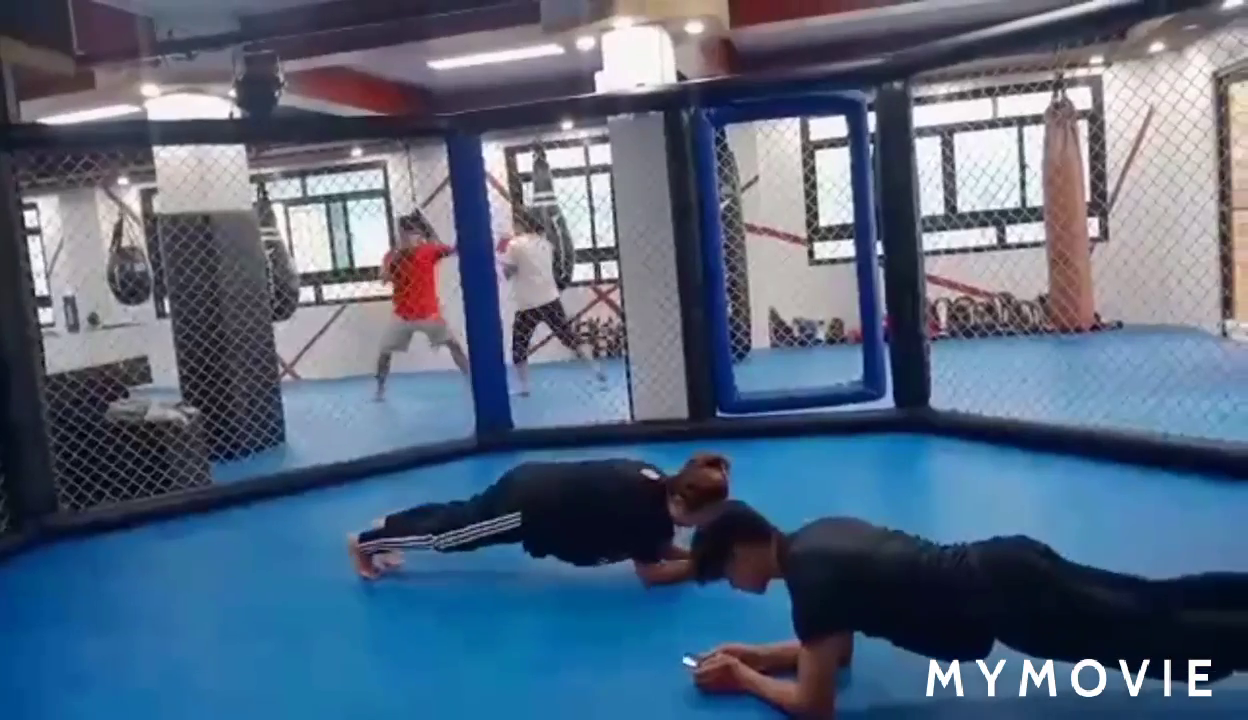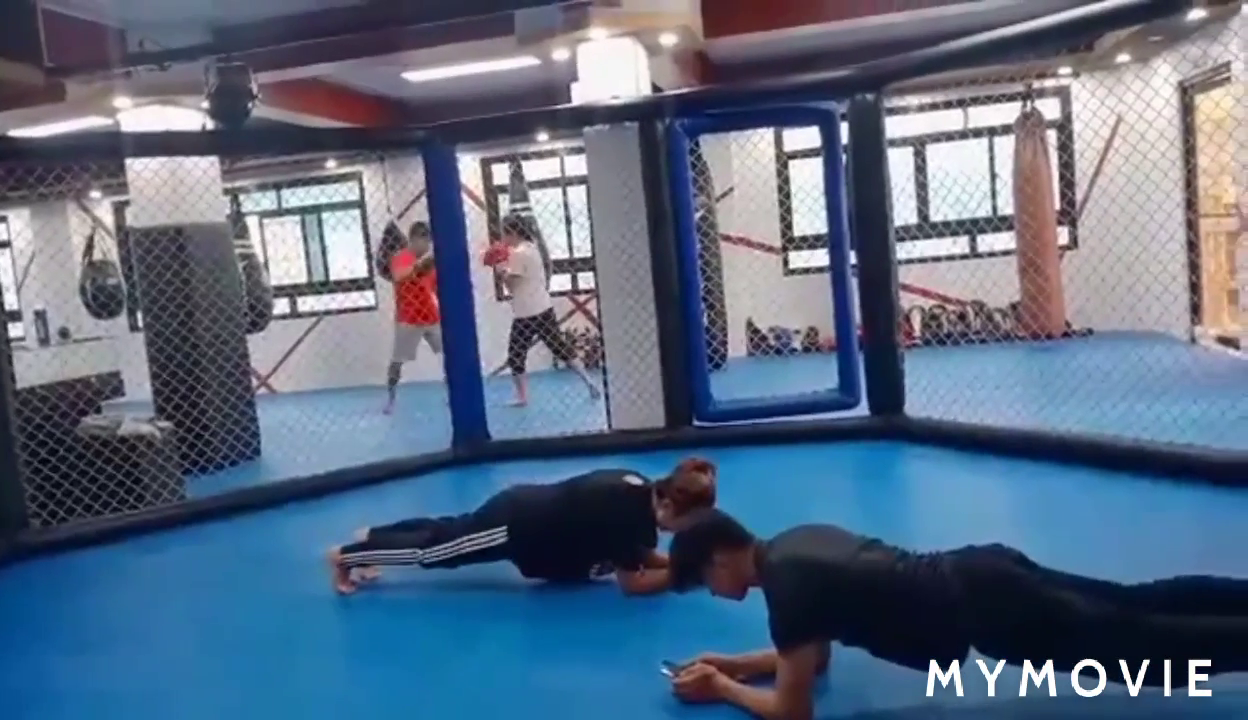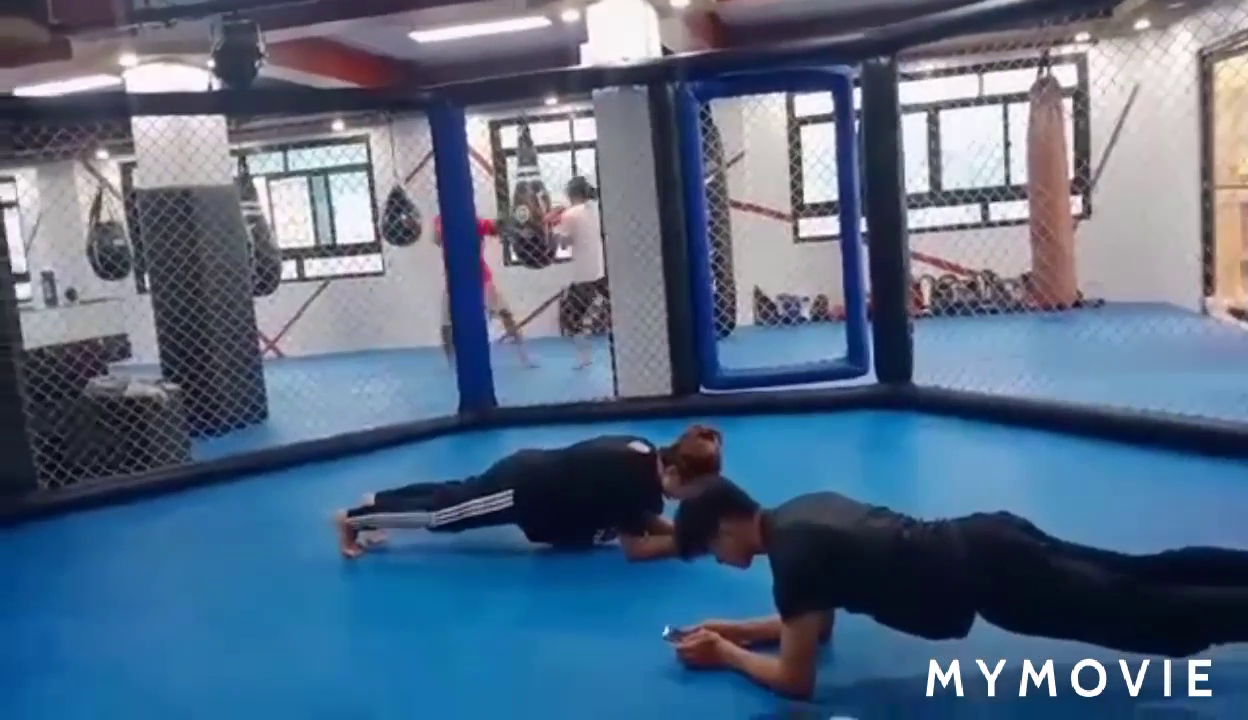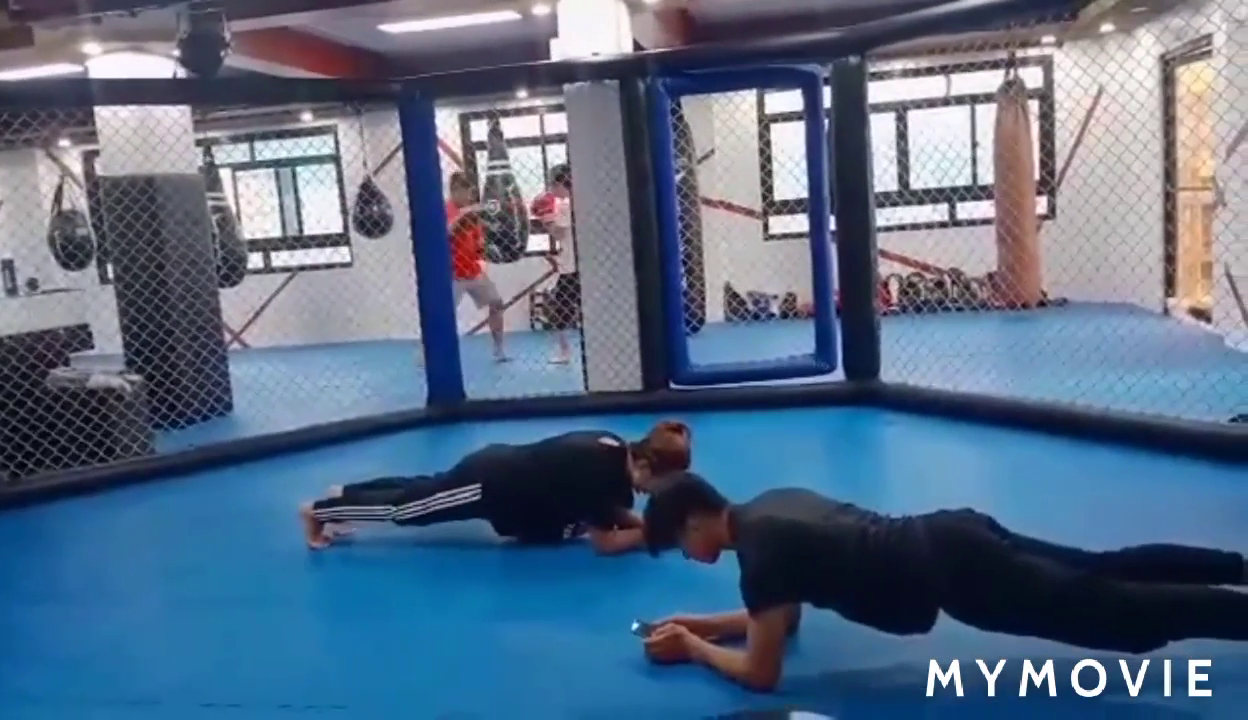
dt=0.7s
person 1, frame 1
left shoulder: (812, 578)
right shoulder: (816, 538)
right elbow: (836, 647)
right wrist: (758, 654)
left hip: (1011, 599)
right hip: (1008, 565)
left knee: (1168, 641)
right knee: (1164, 603)
person 1, frame 2
left shoulder: (786, 586)
right shoulder: (791, 547)
right elbow: (810, 653)
right wrist: (735, 663)
left hip: (985, 608)
right hip: (982, 573)
left knee: (1140, 646)
right knee: (1140, 608)
person 1, frame 3
left shoulder: (794, 554)
right shoulder: (798, 514)
left elbow: (796, 678)
right elbow: (814, 619)
left wrist: (727, 654)
right wrist: (735, 628)
left hip: (989, 575)
right hip: (989, 540)
left knee: (1150, 617)
right knee: (1142, 578)
person 1, frame 4
left shoulder: (760, 550)
right shoulder: (767, 510)
left elbow: (762, 671)
right elbow: (782, 616)
left wrist: (694, 648)
right wrist: (700, 623)
left hip: (954, 574)
right hip: (953, 537)
left knee: (1114, 616)
right knee: (1105, 574)
person 2, frame 1
left shoulder: (661, 486)
right shoulder: (644, 505)
left elbow: (665, 549)
right elbow: (652, 572)
left hip: (537, 484)
right hip: (531, 505)
left knee: (460, 515)
right knee: (448, 534)
left ankle: (387, 526)
right ankle: (365, 541)
person 2, frame 2
left shoulder: (642, 491)
right shoulder: (630, 510)
left elbow: (644, 556)
right elbow: (632, 581)
left hip: (525, 508)
right hip: (519, 527)
left knee: (447, 533)
right knee: (436, 548)
left ankle: (371, 537)
right ankle: (347, 556)
person 2, frame 3
left shoulder: (647, 457)
right shoulder: (635, 476)
left elbow: (648, 520)
right elbow: (636, 546)
left wrist: (679, 529)
left hip: (531, 473)
right hip: (524, 490)
left knee: (453, 496)
right knee: (439, 512)
left ankle: (377, 502)
right ankle: (353, 518)
person 2, frame 4
left shoulder: (616, 452)
right shoulder: (604, 470)
left elbow: (616, 512)
right elbow: (605, 540)
left wrist: (647, 523)
left hip: (500, 467)
right hip: (492, 485)
left knee: (421, 491)
right knee: (406, 506)
left ankle: (344, 496)
right ankle: (319, 511)
person 3, frame 1
left shoulder: (514, 245)
right shoulder: (545, 243)
left elbow: (508, 273)
left wrist: (504, 254)
left hip: (527, 305)
right hip: (550, 300)
left knee: (519, 347)
right knee: (568, 336)
left ankle: (523, 386)
right ankle: (596, 368)
person 3, frame 2
left shoulder: (518, 253)
right shoulder: (531, 248)
left elbow: (510, 283)
left wrist: (500, 265)
right wrist: (503, 264)
left hip: (528, 314)
right hip: (544, 308)
left knee: (515, 356)
right knee: (561, 348)
left ankle: (521, 397)
right ankle: (588, 382)
person 3, frame 3
left shoulder: (570, 215)
right shoulder: (598, 210)
left elbow: (563, 243)
right elbow: (605, 237)
left wrist: (556, 226)
left hip: (585, 276)
right hip: (607, 272)
left knee: (574, 317)
left ankle: (584, 356)
person 3, frame 4
left shoulder: (564, 204)
left elbow: (556, 233)
left wrist: (546, 215)
left hip: (571, 266)
left knee: (560, 308)
left ankle: (564, 352)
person 4, frame 1
left shoulder: (430, 249)
right shoulder: (391, 256)
left elbow: (452, 249)
right elbow: (384, 278)
right wrist: (399, 252)
left hip: (430, 312)
right hip: (403, 315)
left knee: (453, 344)
right knee: (385, 351)
right ankle: (380, 389)
person 4, frame 2
left shoulder: (430, 261)
right shoulder: (400, 259)
left elbow: (436, 287)
right elbow: (399, 278)
right wrist: (423, 261)
left hip: (432, 318)
right hip: (408, 320)
right knee: (397, 361)
right ankle: (391, 399)
person 4, frame 3
left shoulder: (479, 224)
right shoulder: (441, 223)
left elbow: (501, 230)
right elbow: (438, 239)
left hip: (482, 280)
left knee: (505, 313)
right knee: (446, 326)
left ankle: (524, 357)
right ankle: (451, 363)
person 4, frame 4
left shoulder: (471, 212)
right shoulder: (444, 211)
right elbow: (445, 232)
left wrist: (484, 248)
right wrist: (463, 214)
left hip: (475, 271)
right hip: (453, 275)
left knee: (496, 304)
left ankle: (499, 350)
